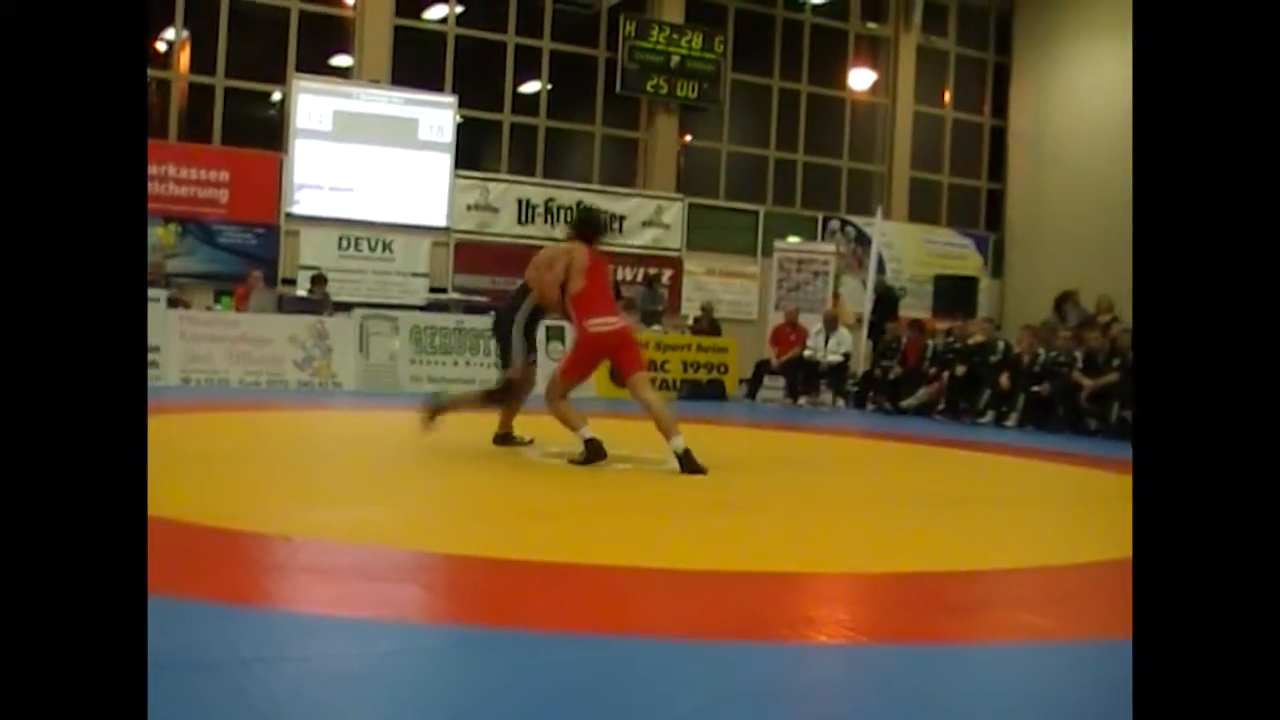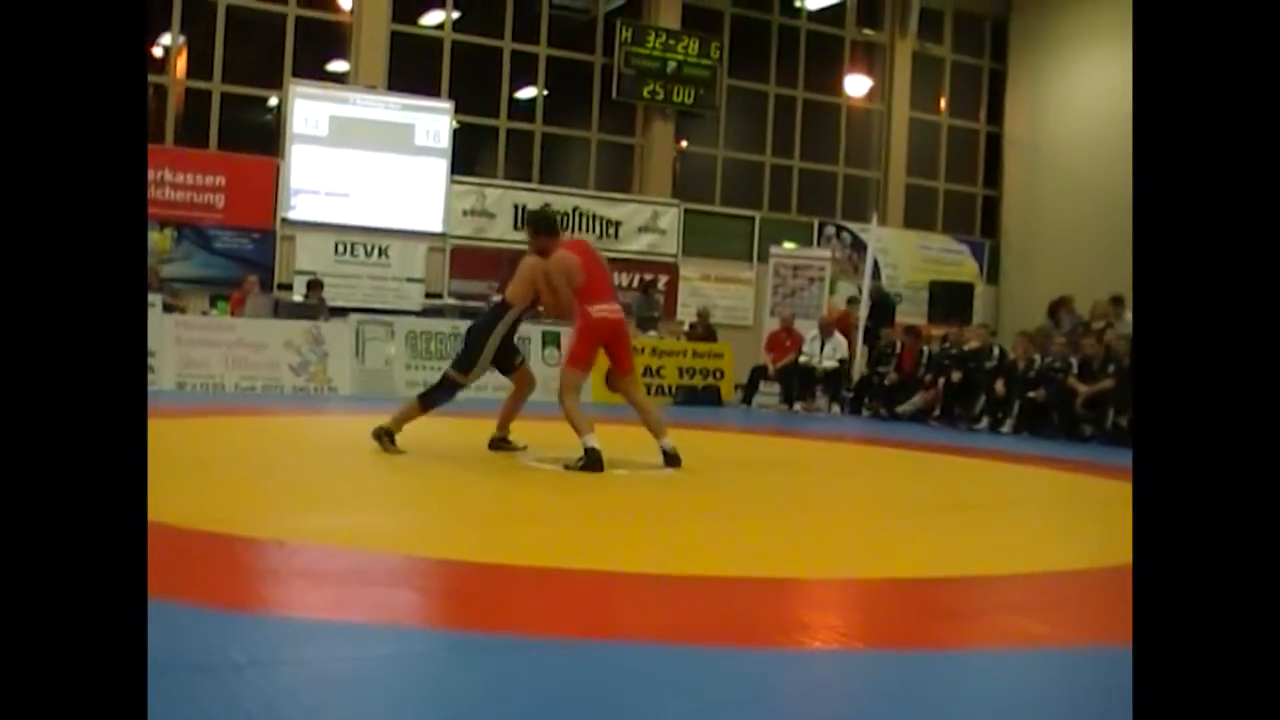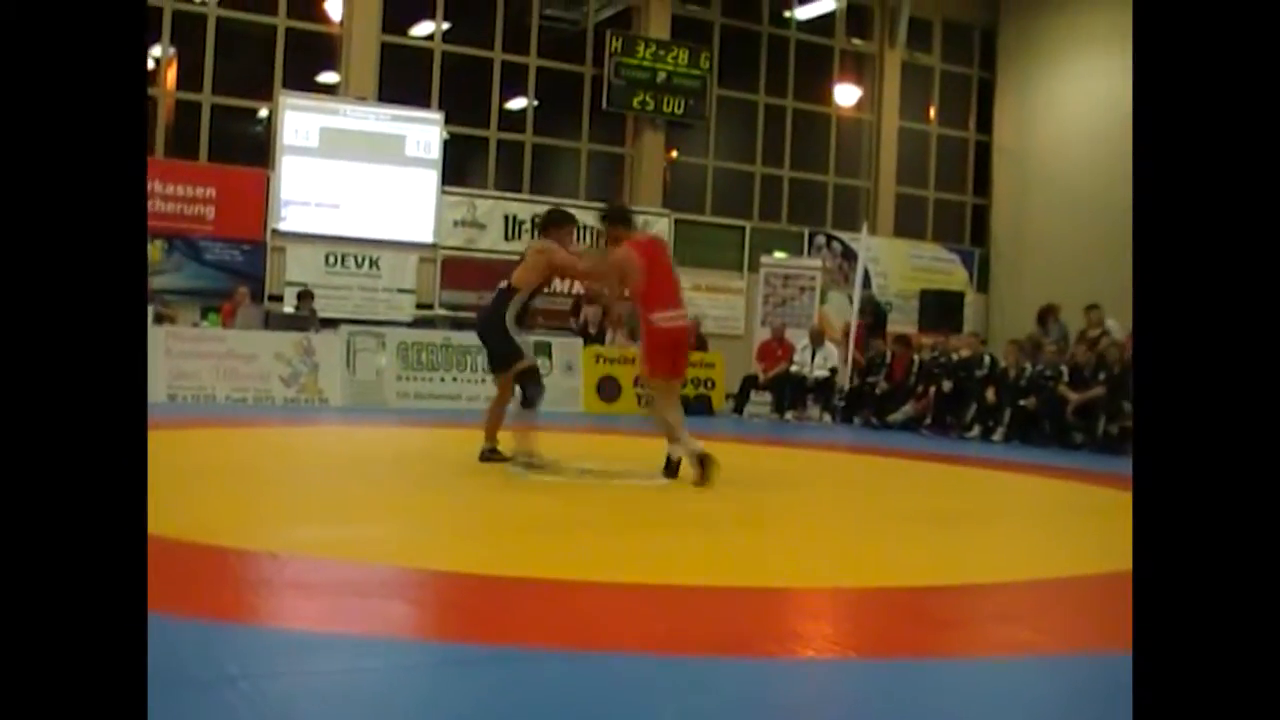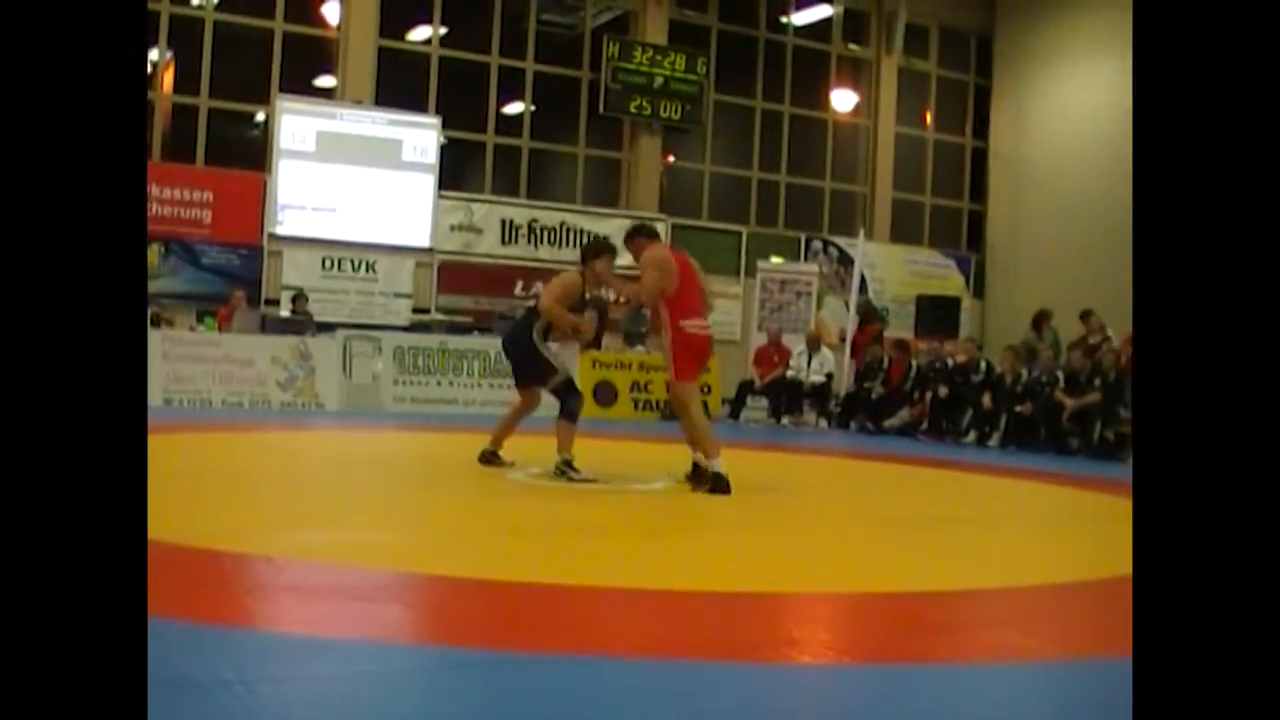
dt=0.4s
person 1, frame 1
left shoulder: (569, 251)
right shoulder: (603, 263)
left elbow: (550, 297)
left hip: (592, 335)
right hip: (620, 329)
left knee: (554, 395)
right knee: (648, 394)
left ankle: (593, 444)
right ankle: (683, 454)
person 1, frame 2
left shoulder: (556, 263)
right shoulder: (586, 245)
left elbow: (568, 309)
left hip: (592, 323)
right hip: (617, 318)
left knee: (568, 394)
right knee: (633, 393)
left ankle: (592, 453)
right ankle: (669, 451)
person 1, frame 3
left shoulder: (618, 256)
right shoulder: (660, 243)
left elbow: (611, 294)
left hip: (656, 329)
right hip: (680, 324)
left knee: (659, 403)
right knee: (669, 398)
left ankle: (698, 454)
right ankle: (672, 461)
person 1, frame 4
left shoulder: (652, 256)
right shoulder: (686, 259)
left elbow: (647, 295)
right elbow: (708, 304)
left wrist: (618, 286)
left hip: (683, 336)
right hip: (702, 335)
left knee: (692, 408)
right knee: (681, 402)
left ankle: (718, 475)
right ankle: (700, 466)
person 2, frame 1
right shoulder: (551, 256)
left hip: (523, 321)
right hip: (515, 322)
left knee: (525, 383)
right knee: (510, 391)
left ankle: (504, 431)
right ankle: (439, 406)
person 2, frame 2
left shoulder: (532, 263)
right shoulder: (537, 265)
left hip: (495, 333)
right hip: (488, 334)
left knee: (526, 384)
right knee: (445, 390)
left ankle: (499, 437)
right ankle: (386, 431)
person 2, frame 3
left shoulder: (539, 251)
right shoulder: (546, 249)
right elbow: (582, 269)
left hip: (491, 321)
right hip: (501, 321)
left knee: (506, 388)
right knee: (531, 383)
left ankle: (490, 447)
right ankle: (524, 449)
person 2, frame 4
left shoulder: (582, 289)
right shoulder: (573, 280)
left elbow: (560, 331)
right elbow: (547, 305)
left wrist: (582, 327)
right wrist: (578, 322)
left hip: (520, 339)
right hip: (528, 340)
left knee: (530, 401)
right knee: (571, 396)
left ankle: (490, 451)
right ankle: (564, 462)
